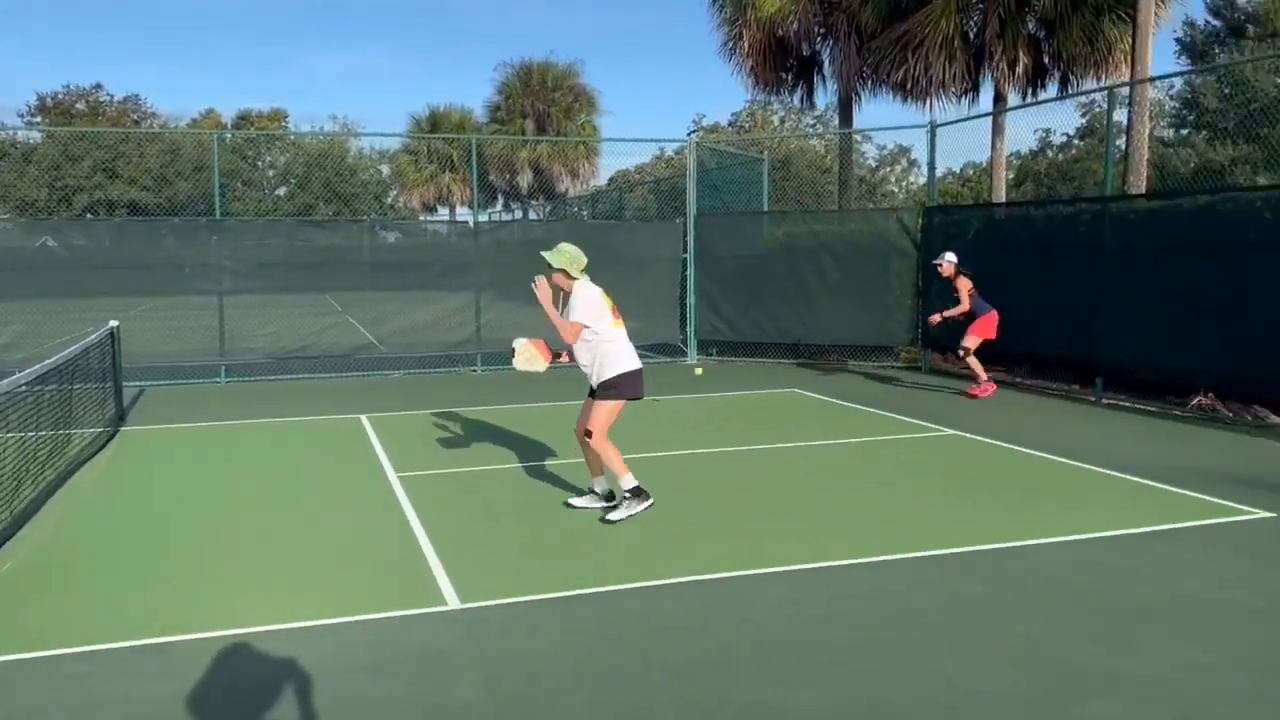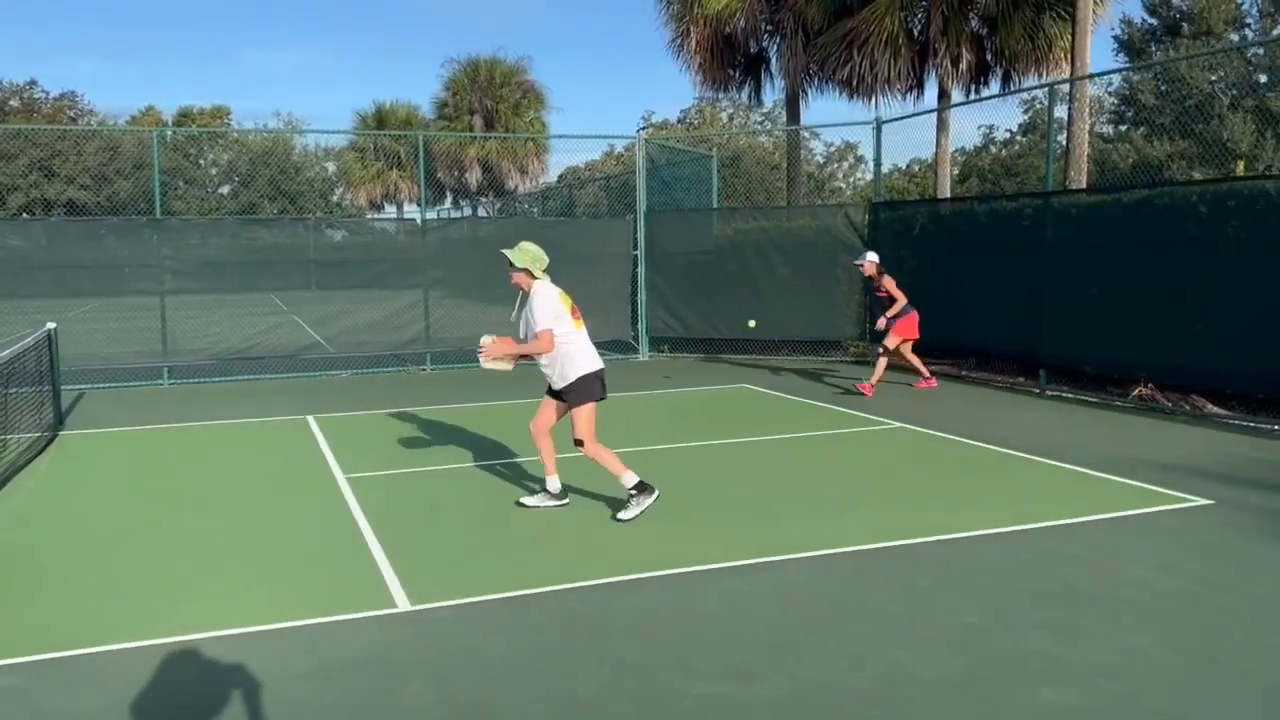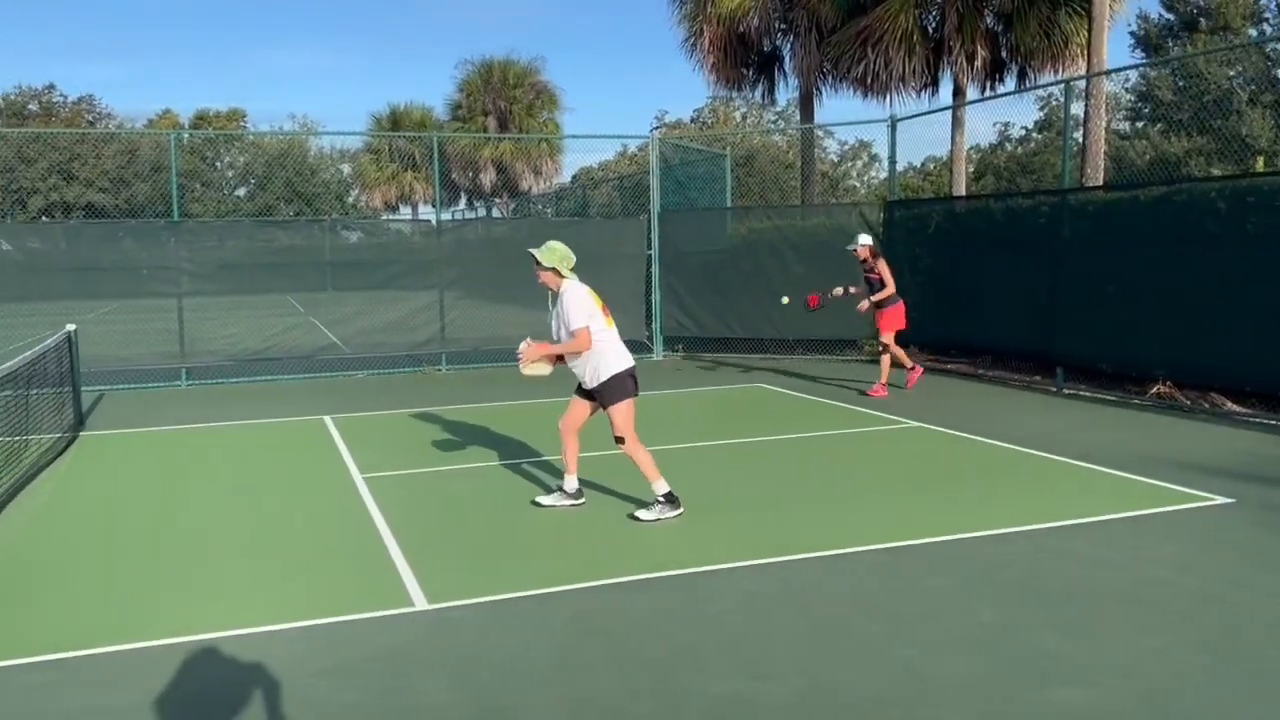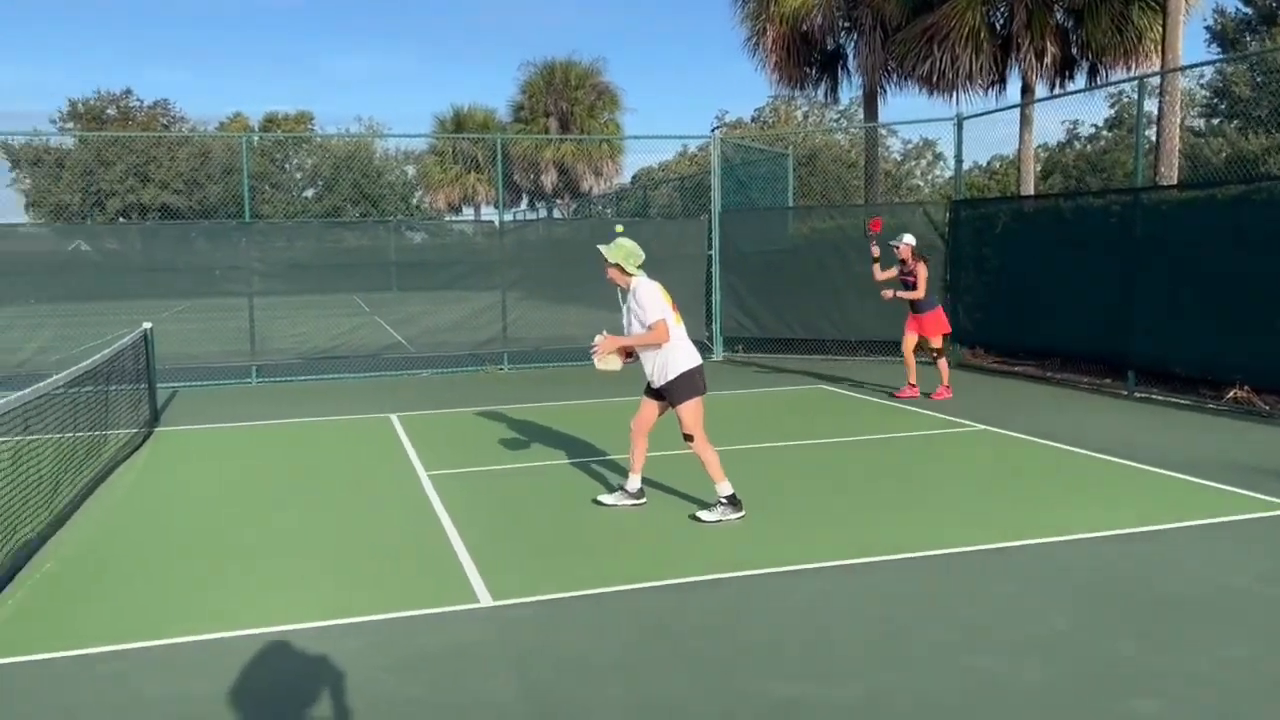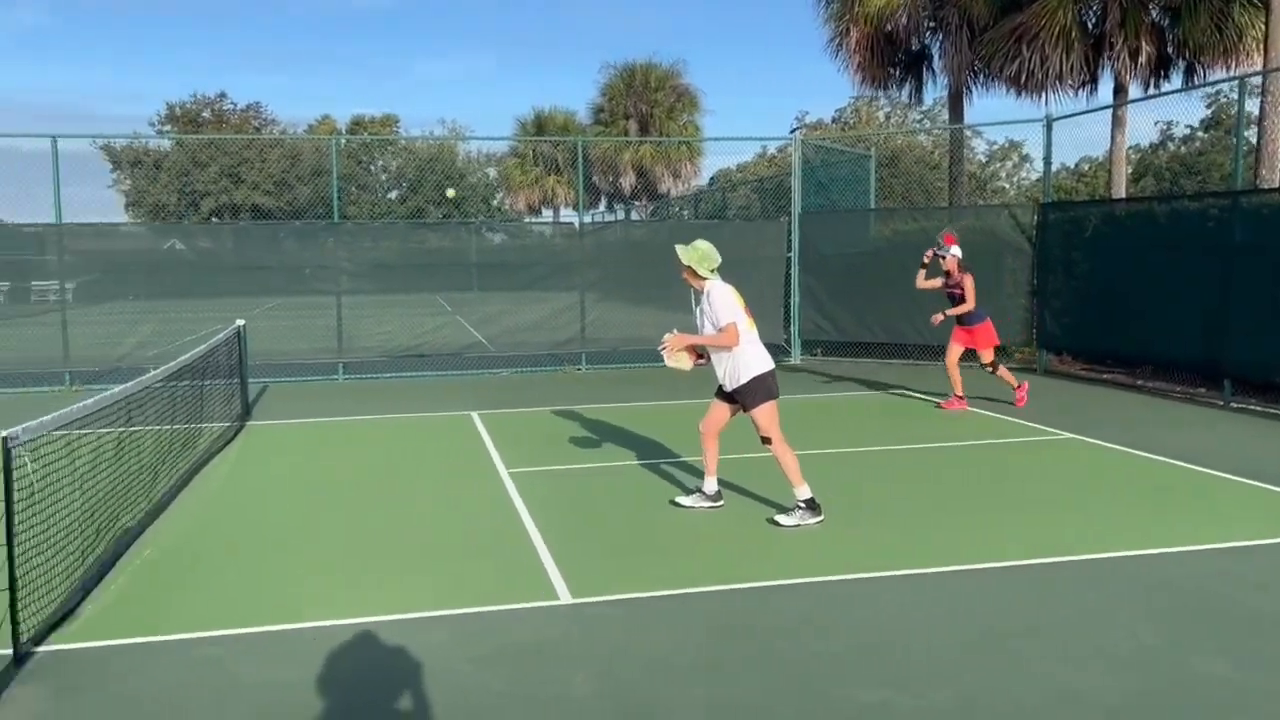
dt=0.2s
person 1, frame 1
left shoulder: (584, 293)
right shoulder: (582, 293)
left elbow: (570, 335)
left wrist: (547, 303)
right wrist: (563, 356)
left hip: (619, 372)
right hip: (606, 374)
left knee: (594, 435)
right knee: (583, 432)
left ankle: (634, 493)
right ankle: (602, 492)
person 1, frame 2
left shoulder: (542, 296)
right shoulder: (540, 294)
left elbow: (545, 344)
left wrist: (506, 349)
right wrist: (515, 351)
left hip: (582, 374)
right hip: (564, 377)
left knee: (586, 444)
right knee: (538, 428)
left ankle: (640, 489)
right ankle: (553, 491)
person 1, frame 3
left shoulder: (572, 294)
right shoulder: (567, 294)
left elbow: (583, 342)
left wrist: (544, 350)
right wrist: (552, 355)
left hip: (613, 372)
right hip: (594, 376)
left knee: (626, 441)
right knee: (567, 427)
left ankle: (668, 500)
right ankle: (570, 490)
person 1, frame 4
left shoulder: (644, 289)
right shoulder: (635, 292)
left elbow: (661, 335)
left wrist: (619, 341)
right wrist: (624, 351)
left hip: (681, 371)
right hip: (661, 375)
left knee: (695, 439)
right knee: (638, 428)
left ankle: (730, 502)
right ankle: (632, 490)
person 1, frame 5
left shoulder: (718, 292)
right shoulder: (710, 294)
left elbow: (731, 338)
left wrist: (689, 339)
right wrist: (695, 352)
left hip: (753, 374)
right hip: (733, 378)
left knee: (774, 442)
right knee: (707, 429)
left ankle: (808, 506)
right ankle: (710, 492)
person 2, frame 1
left shoulder: (960, 280)
right shoulder: (956, 280)
left elbow: (965, 306)
left wrist: (941, 315)
right wrist: (947, 314)
left hip: (986, 318)
right hip: (980, 319)
left knee: (963, 351)
right knee: (966, 353)
left ankle: (984, 383)
right ankle: (984, 384)
person 2, frame 2
left shoulder: (885, 280)
right shoulder: (875, 281)
left elbow: (903, 301)
left wrist: (885, 317)
right wrist: (885, 318)
left hip: (906, 318)
right hip: (900, 319)
left knee: (883, 348)
right knee: (906, 353)
left ankle: (870, 385)
right ankle: (928, 379)
person 2, frame 3
left shoulder: (880, 263)
right shoulder: (866, 266)
left elbow: (891, 289)
left wrist: (869, 300)
right wrist: (844, 290)
left hip: (892, 308)
right hip: (881, 309)
left knee: (883, 346)
right knee: (888, 346)
left ankle: (882, 386)
right ankle: (913, 368)
person 2, frame 4
left shoulder: (920, 266)
right shoulder: (901, 267)
left elbow: (920, 293)
right elbow: (879, 277)
left wrist: (894, 294)
right wrist: (876, 258)
left hip: (930, 313)
right hip: (915, 314)
left knee: (936, 352)
right knee: (906, 349)
left ankle: (946, 388)
right ankle: (912, 387)
person 2, frame 5
left shoulder: (966, 278)
right shoulder: (946, 280)
left elbow: (970, 305)
right elbow: (920, 284)
left wrist: (943, 314)
right wrist: (925, 264)
left hip: (980, 326)
right hip: (962, 327)
left knee: (989, 366)
right knee: (950, 361)
left ankle: (1019, 387)
right ankle: (959, 398)
